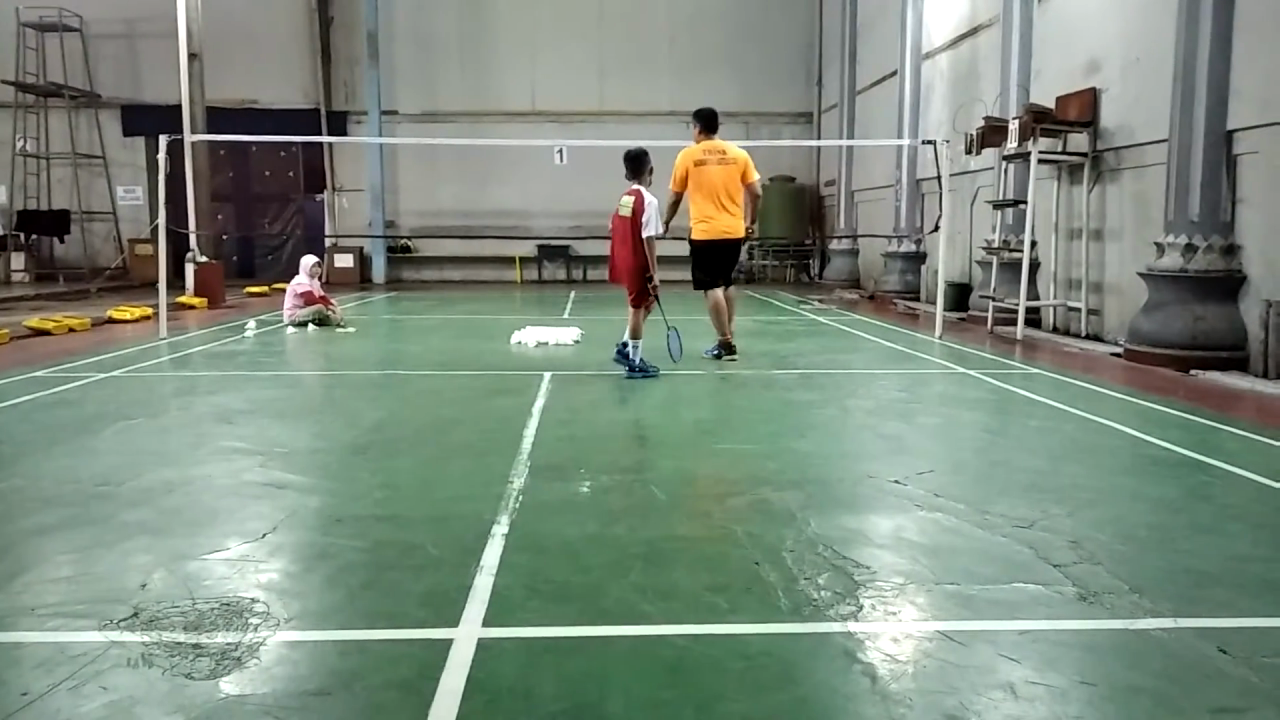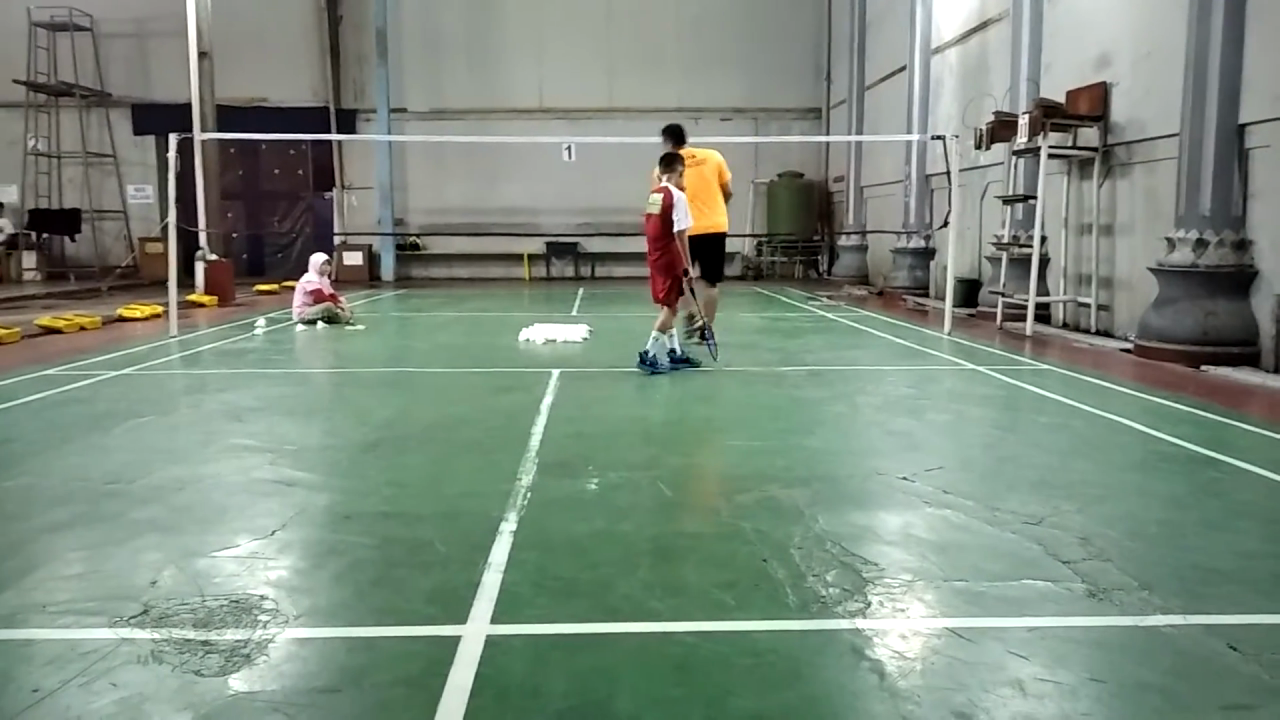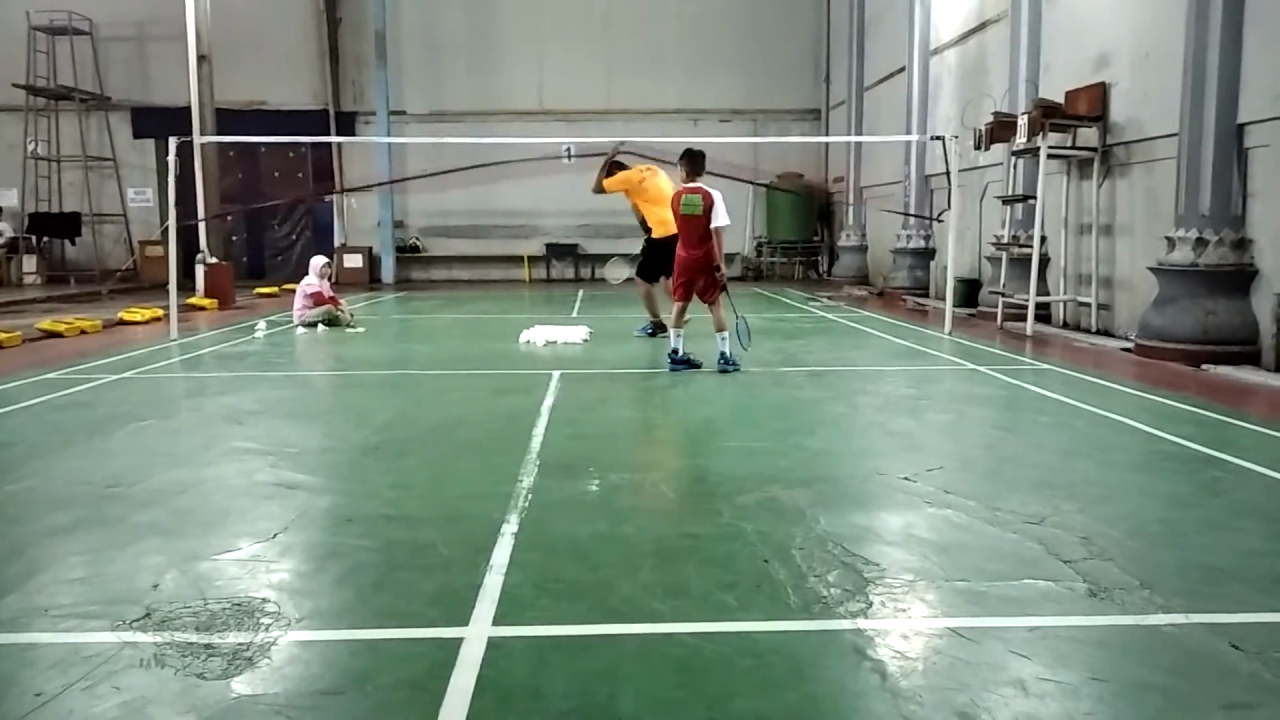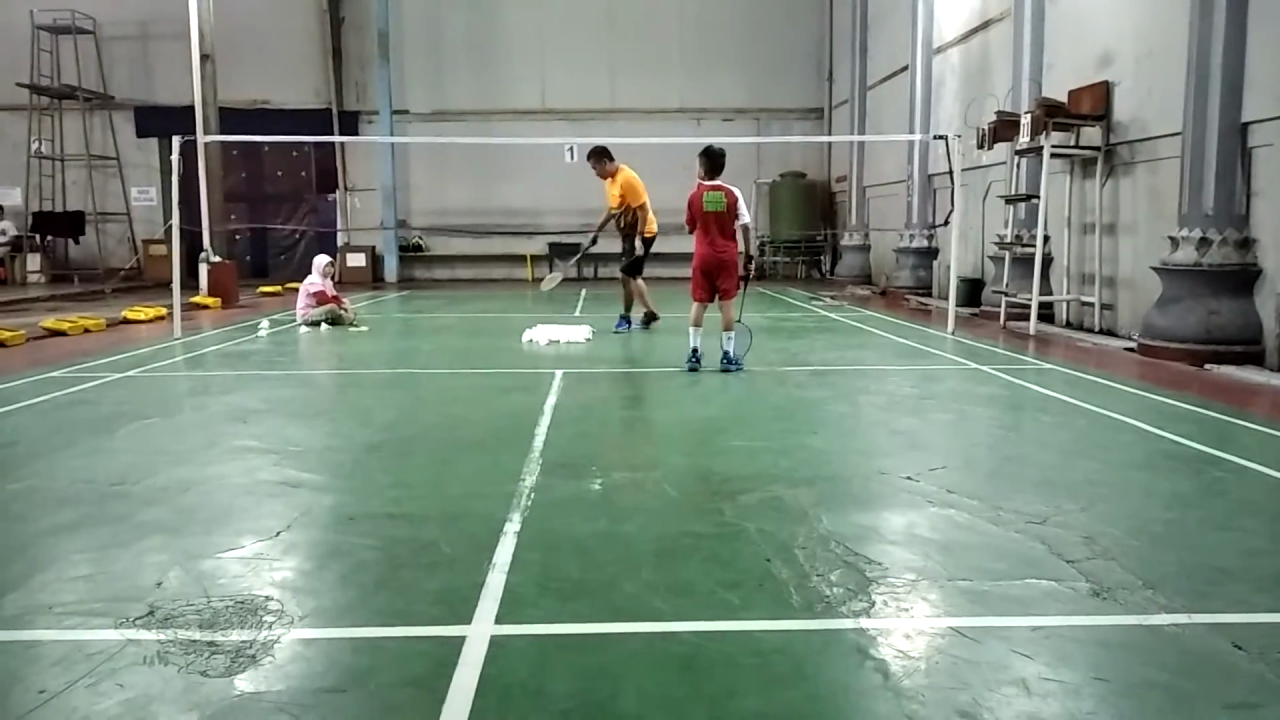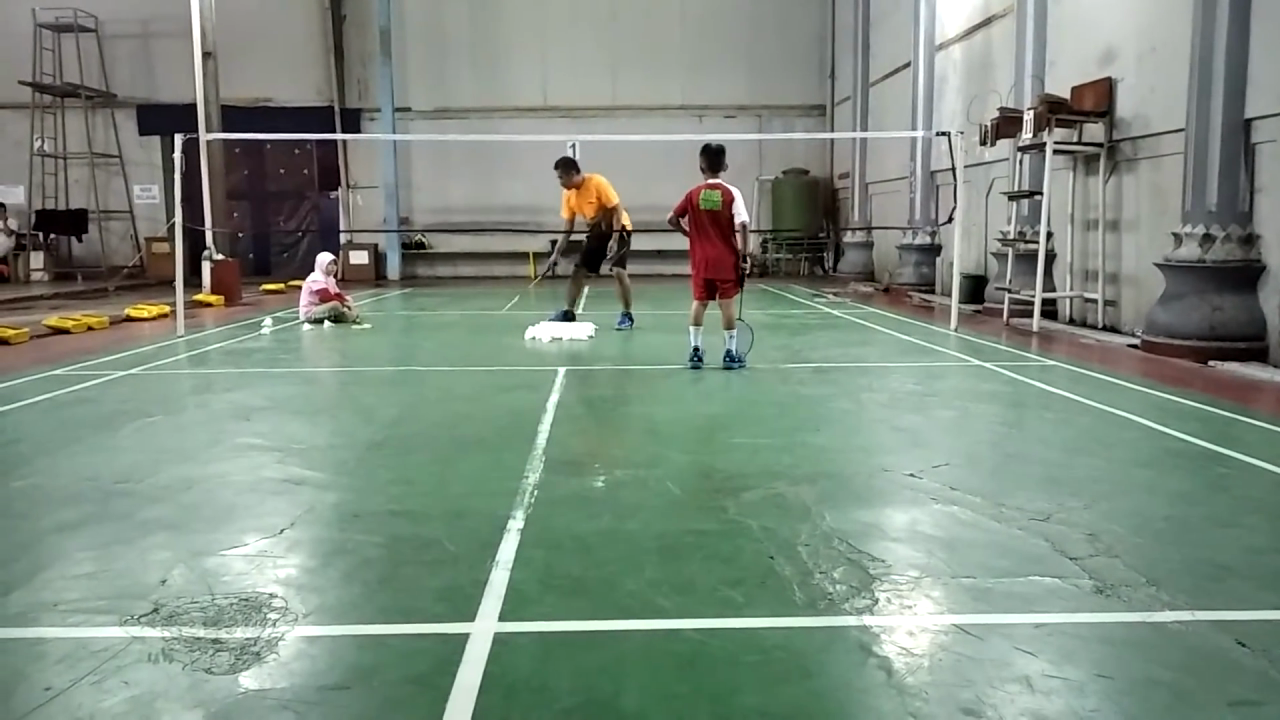
dt=0.5s
person 1, frame 1
left shoulder: (624, 197)
right shoulder: (648, 200)
left elbow: (613, 230)
right elbow: (648, 240)
right wrist: (653, 273)
left hip: (623, 264)
right hip: (638, 265)
left knee: (644, 304)
right knee: (638, 309)
left ankle: (624, 348)
right ankle: (634, 363)
person 1, frame 2
left shoulder: (653, 195)
right shoulder: (677, 196)
right elbow: (679, 234)
right wrist: (686, 266)
left hip: (656, 258)
right hip: (669, 260)
left knee: (667, 306)
right knee: (670, 308)
left ankle: (674, 353)
right ankle: (648, 355)
person 1, frame 3
left shoulder: (677, 197)
right shoulder: (712, 196)
right elbow: (717, 231)
right wrist: (719, 263)
left hip: (683, 259)
right hip: (705, 259)
left knee: (680, 305)
right knee: (715, 305)
left ankle: (676, 354)
right ankle: (725, 356)
person 1, frame 4
left shoulder: (695, 196)
right shoulder: (733, 193)
left elbow: (691, 228)
right elbow: (745, 227)
right wrist: (749, 256)
left hip: (703, 257)
right hip: (727, 257)
left knee: (699, 303)
right knee: (726, 304)
left ankle: (694, 352)
right ankle: (728, 355)
person 1, frame 5
left shoulder: (693, 194)
right shoulder: (732, 193)
left elbow: (672, 219)
right elbow: (743, 225)
left wrist: (688, 233)
right wrist: (743, 254)
left hip: (701, 257)
right hip: (726, 257)
left knee: (699, 301)
right knee: (726, 303)
left ankle: (695, 351)
right ankle: (730, 354)
person 2, frame 1
left shoulder: (687, 156)
right shoulder: (739, 155)
left elbow: (674, 199)
right elbow: (756, 193)
left wrist: (664, 226)
right wrist: (750, 222)
left hip: (704, 233)
right hip: (734, 232)
left knee: (712, 288)
right knee: (726, 285)
left ankle: (725, 344)
right ankle: (727, 332)
person 2, frame 2
right shoulder: (713, 156)
right elbow: (728, 192)
left hip: (687, 230)
right hip: (716, 228)
right knee: (710, 282)
left ankle: (691, 317)
right ankle: (705, 328)
person 2, frame 3
left shoulder: (628, 177)
right shoulder: (654, 171)
left elbow: (596, 189)
left wrist: (607, 162)
left hip: (663, 233)
right hip: (677, 229)
left knee: (643, 279)
right knee: (666, 273)
left ankle: (657, 324)
person 2, frame 4
left shoulder: (627, 178)
right shoulder: (610, 180)
left elbow: (643, 210)
right elbow: (613, 209)
left wrist: (638, 238)
right wrist: (597, 230)
left hip: (641, 233)
right hip: (629, 233)
left knee: (626, 276)
right knee: (632, 276)
left ankle: (626, 317)
right ankle: (650, 313)
person 2, frame 5
left shoulder: (597, 183)
right shoulder: (568, 194)
left elbow: (617, 210)
right elbow: (567, 228)
left wrist: (615, 239)
right wrist: (556, 254)
left hip: (618, 229)
right hip: (596, 234)
left knee: (618, 271)
right knee: (579, 272)
left ankle: (627, 314)
right ankle: (569, 312)
